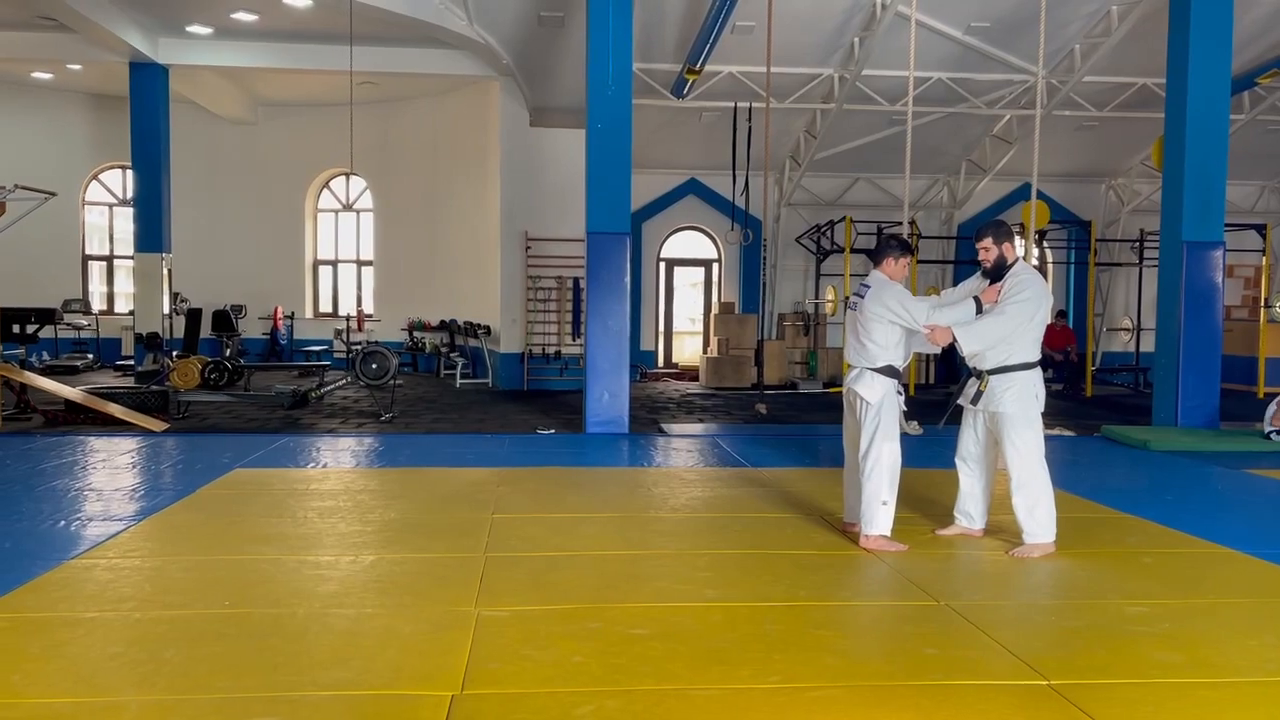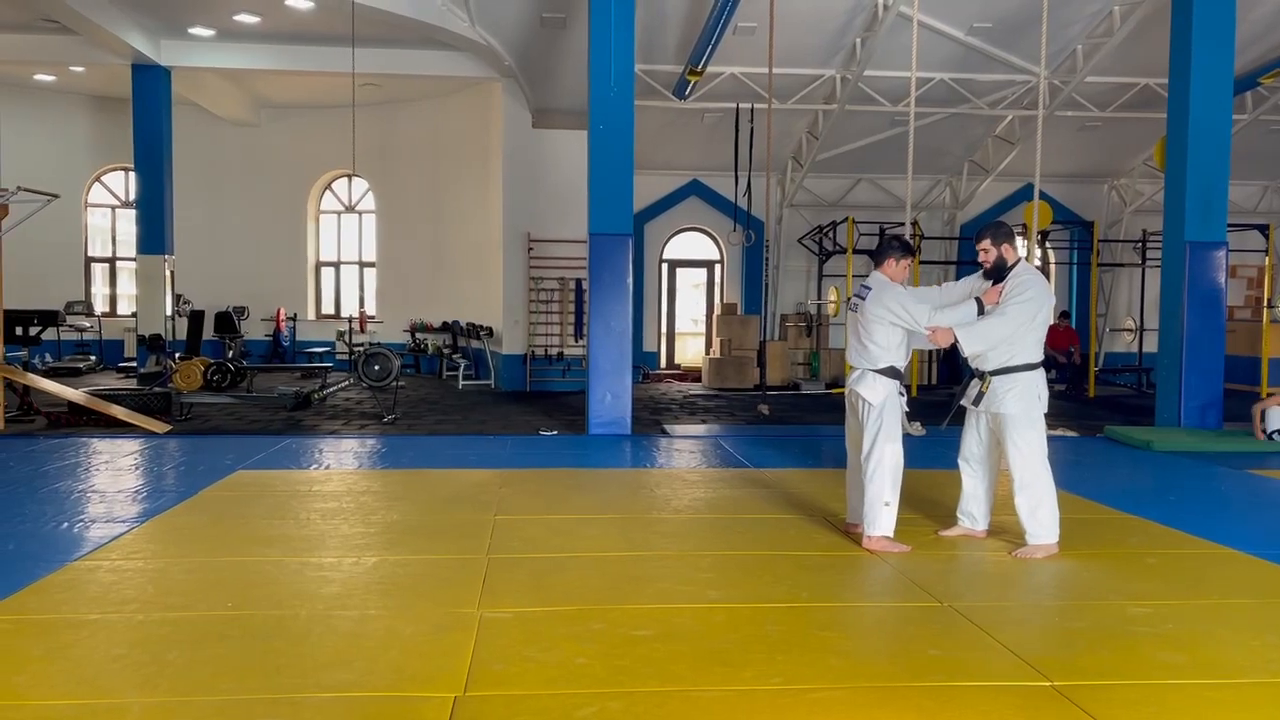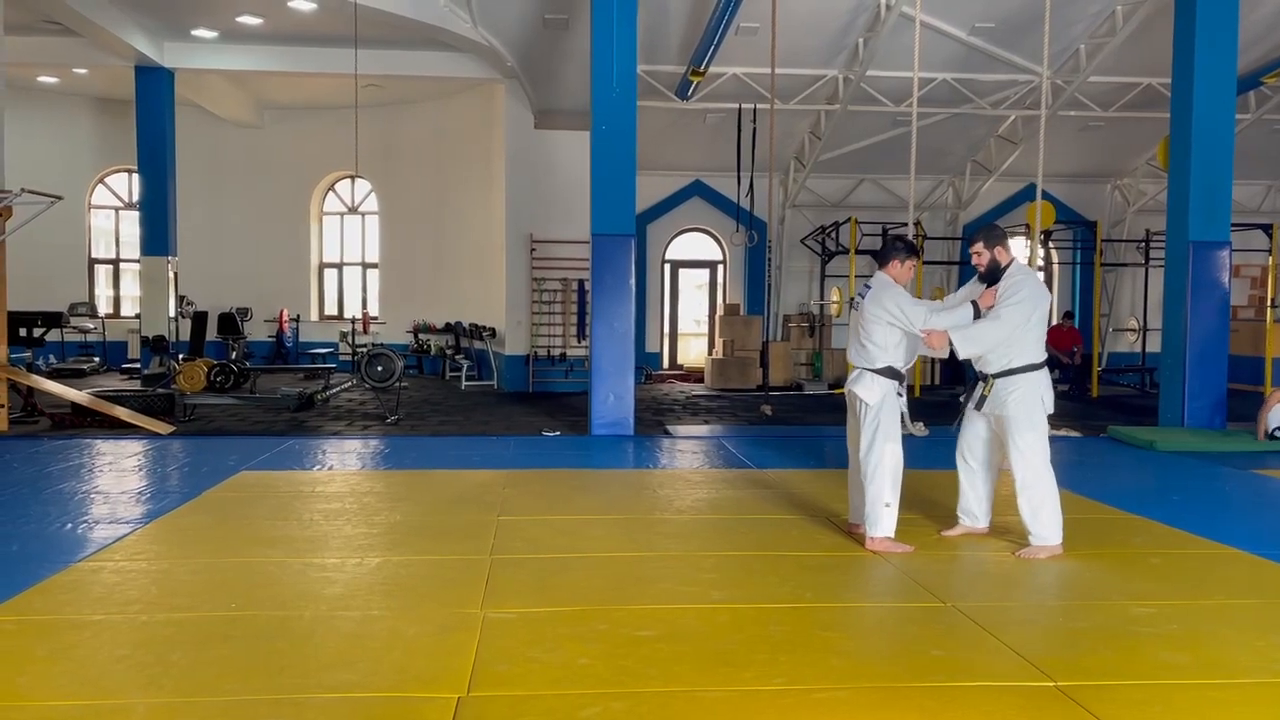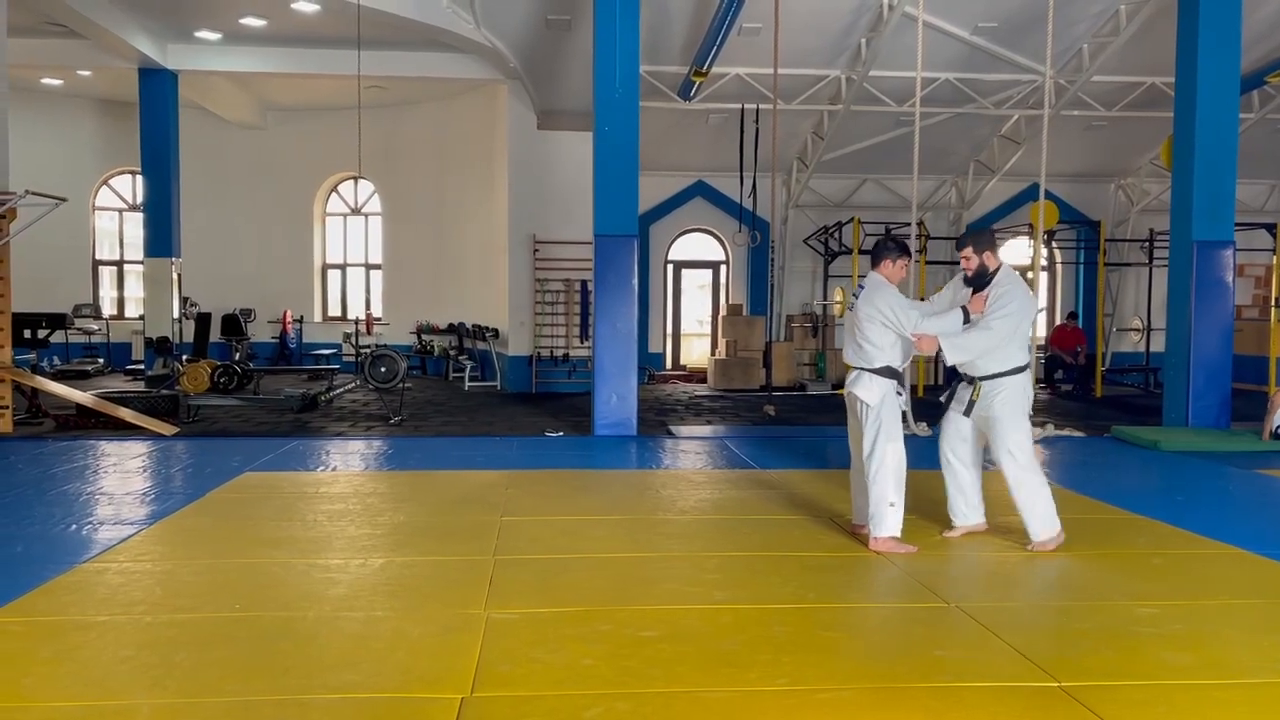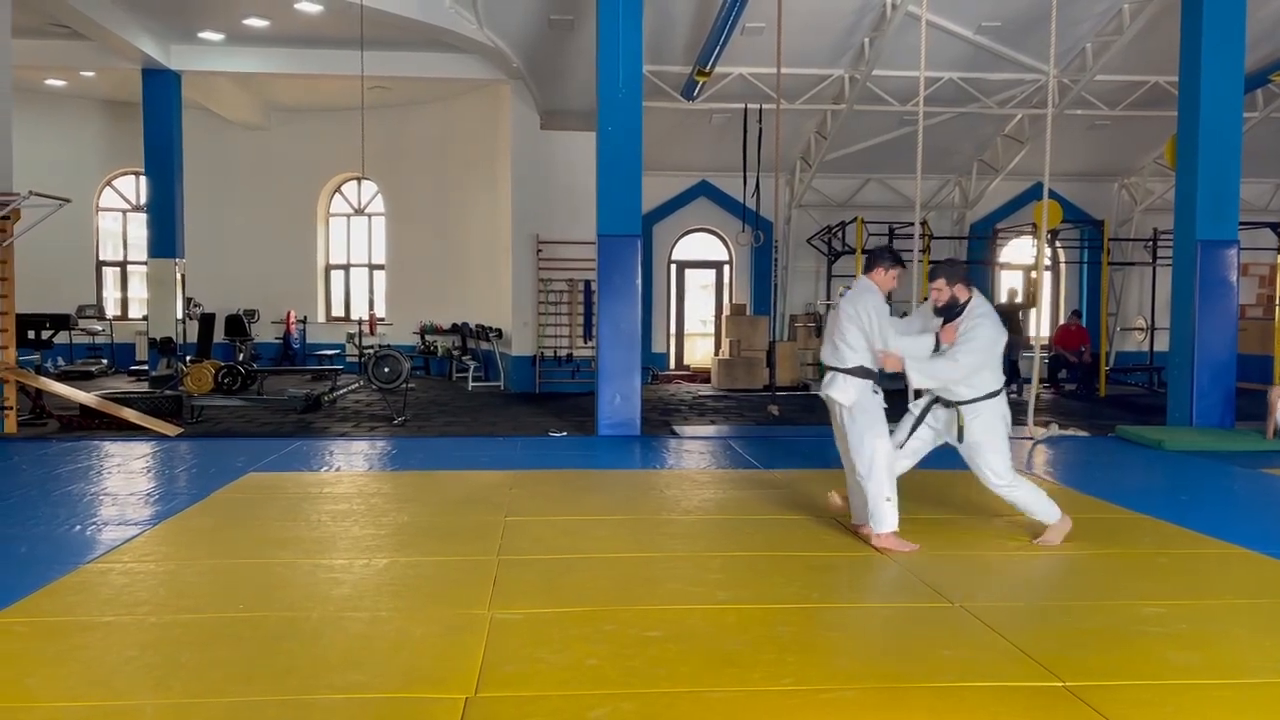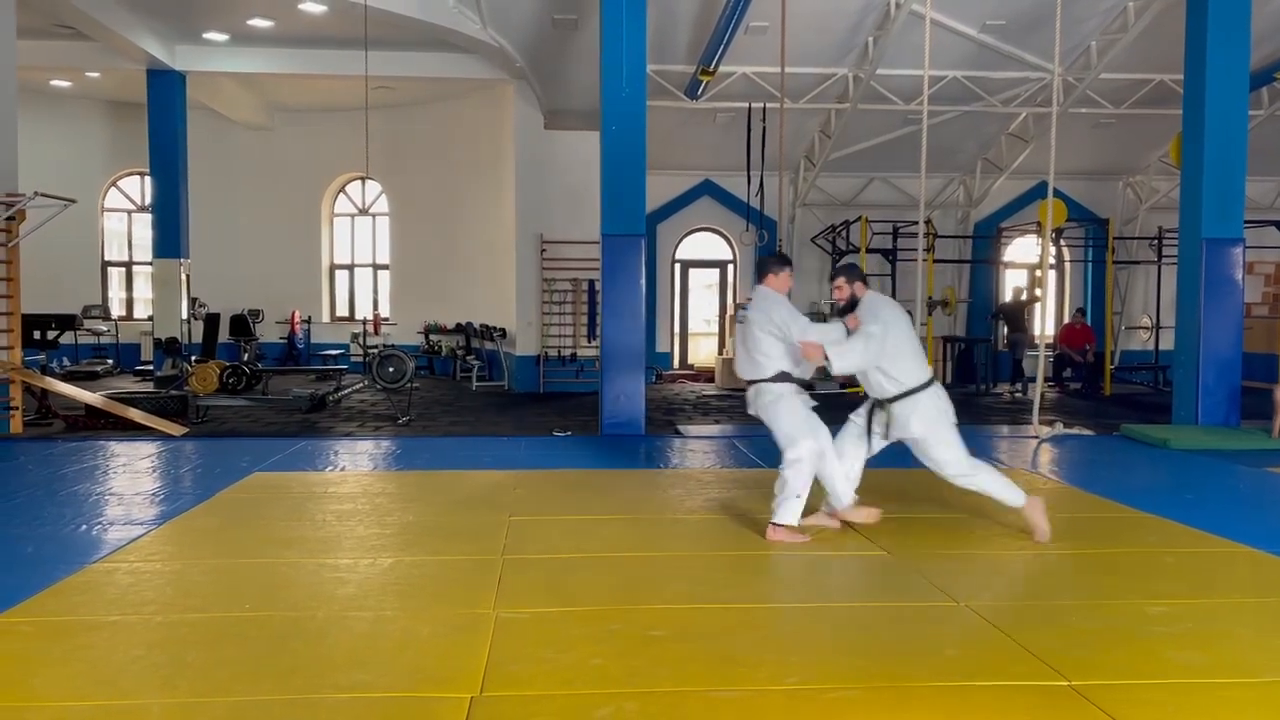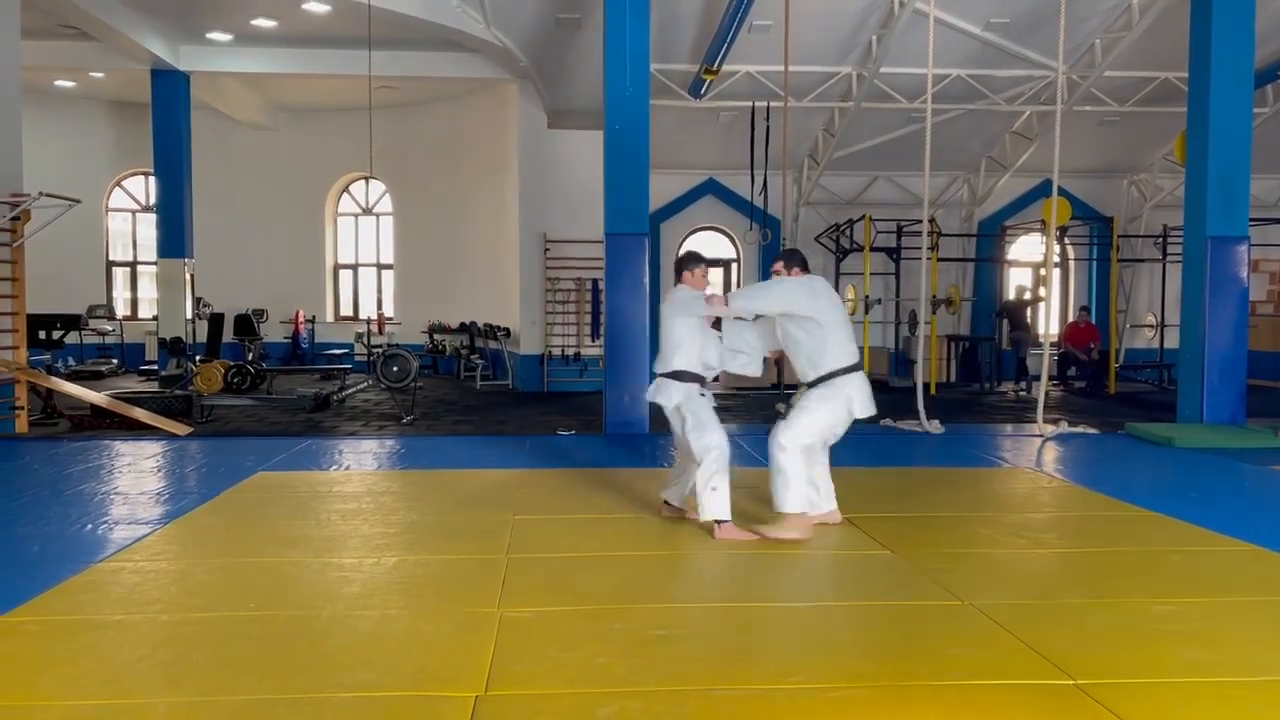
dt=0.3s
person 1, frame 1
left shoulder: (1029, 284)
right shoulder: (984, 279)
left elbow: (999, 326)
right elbow: (948, 301)
left wrist: (953, 334)
left hip: (1014, 387)
right hip: (982, 384)
left knee: (1024, 463)
right knee: (971, 457)
left ankle: (1042, 538)
right ankle: (970, 521)
person 1, frame 2
left shoulder: (1031, 284)
right shoulder: (987, 279)
left elbow: (1000, 326)
left wrist: (954, 334)
left hip: (1018, 387)
right hip: (985, 385)
left knee: (1026, 464)
right knee: (974, 457)
left ankle: (1045, 538)
right ankle: (973, 522)
person 1, frame 3
left shoulder: (1025, 285)
right shoulder: (985, 282)
left elbow: (996, 328)
left wrist: (949, 338)
left hip: (1021, 387)
right hip: (989, 386)
left knee: (1029, 464)
right knee: (971, 452)
left ankle: (1049, 540)
right ankle: (974, 518)
person 1, frame 4
left shoulder: (1012, 292)
right shoulder: (966, 283)
left elbow: (986, 336)
right elbow: (934, 308)
left wrist: (940, 343)
left hip: (1004, 389)
right hip: (971, 387)
left knee: (1016, 462)
right knee: (955, 451)
left ankle: (1048, 531)
right ankle: (970, 519)
person 1, frame 5
left shoulder: (984, 325)
right shoulder: (944, 311)
left elbow: (952, 368)
left wrist: (904, 363)
left hip: (978, 411)
right hip: (940, 405)
left knee: (1000, 477)
right knee: (898, 449)
left ankle: (1057, 520)
person 1, frame 6
left shoulder: (880, 312)
right shoulder: (859, 312)
left elbow: (869, 347)
left wrist: (825, 353)
left hip: (919, 405)
right hip: (884, 405)
left knee: (959, 467)
right knee: (845, 448)
left ankle: (1028, 505)
right ankle: (832, 513)
person 1, frame 7
left shoulder: (810, 288)
right shoulder: (805, 295)
left elbow: (771, 297)
right elbow: (768, 334)
left wrist: (729, 302)
left hip: (840, 389)
right hip: (830, 387)
left knee: (784, 441)
right knee: (809, 447)
left ankle: (796, 518)
right ankle: (826, 510)
person 2, frame 1
left shoulder: (864, 290)
right shoulder: (888, 293)
left elbow: (909, 326)
right elbow: (930, 317)
right wrist: (979, 301)
left hip: (859, 379)
right hip: (877, 384)
left knee: (859, 454)
right knee: (882, 456)
left ankle: (854, 518)
right ankle: (873, 532)
person 2, frame 2
left shoulder: (864, 291)
right shoulder: (889, 294)
left elbow: (913, 324)
right elbow: (932, 318)
right wrist: (981, 302)
left hip: (862, 380)
right hip: (880, 385)
left knee: (863, 455)
right knee: (885, 457)
left ankle: (857, 519)
right ankle: (876, 533)
person 2, frame 3
left shoulder: (871, 290)
right shoulder: (890, 294)
left elbow: (922, 310)
right elbow: (929, 321)
right wrist: (977, 305)
left hip: (864, 381)
right hip: (879, 386)
left knee: (864, 455)
right knee: (884, 458)
left ankle: (860, 519)
right ankle: (878, 534)
person 2, frame 4
left shoulder: (868, 291)
right shoulder: (883, 294)
left elbow: (916, 311)
right elbow: (920, 326)
left wrist: (958, 304)
right wrist: (967, 311)
left hip: (862, 381)
right hip: (878, 385)
left knee: (866, 456)
right knee: (887, 458)
left ankle: (863, 520)
right ankle: (882, 534)
person 2, frame 5
left shoulder: (853, 295)
right shoulder: (869, 298)
left elbow: (892, 328)
right elbow: (890, 342)
left wrist: (929, 326)
right wrist: (936, 339)
left hip: (840, 383)
right hip: (853, 386)
left knee: (858, 457)
right knee: (877, 456)
left ankle: (866, 521)
right ankle: (882, 532)
person 2, frame 6
left shoulder: (755, 306)
right shoulder: (773, 305)
right elbow: (808, 335)
right wrist: (845, 326)
left hip: (768, 390)
right hip: (777, 392)
left knee: (818, 445)
right knee: (801, 455)
left ankle: (844, 506)
right ankle: (780, 525)
person 2, frame 7
left shoulder: (696, 310)
right shoulder: (680, 300)
left elbow: (713, 351)
left hip: (690, 389)
right hip: (680, 390)
left knee: (694, 452)
right knee: (714, 447)
left ankle: (672, 501)
right ankle: (722, 523)
